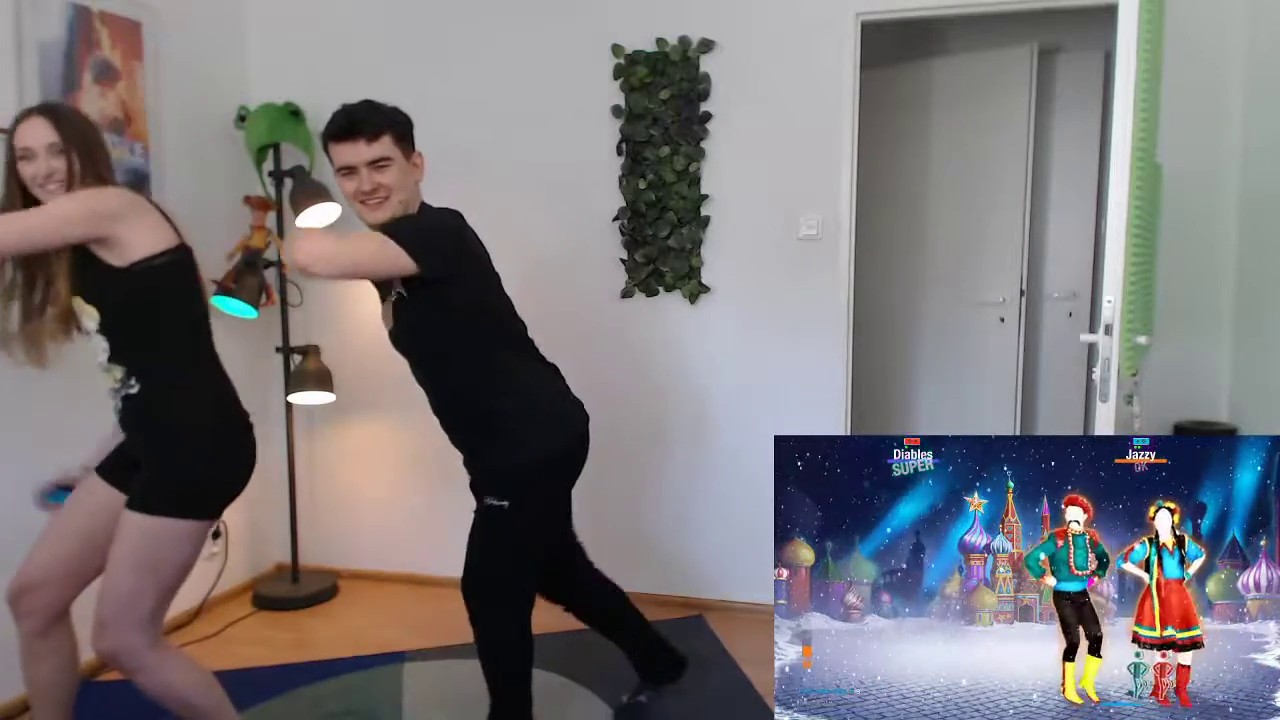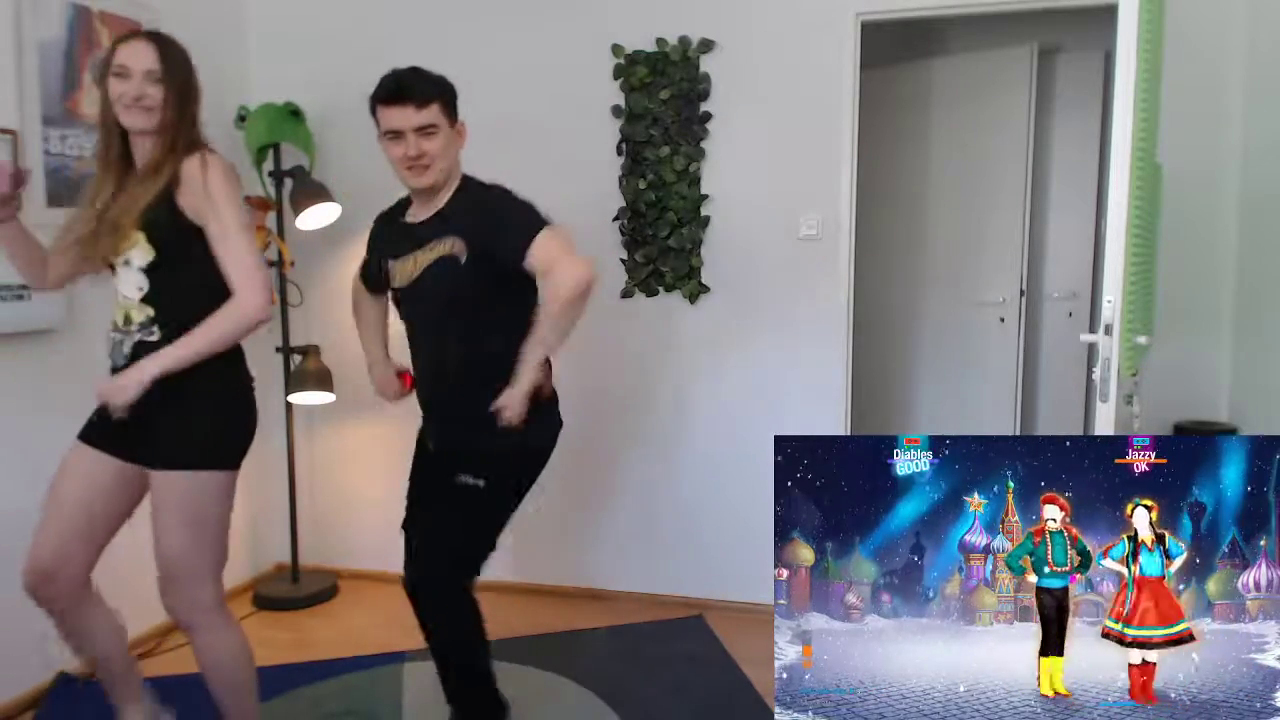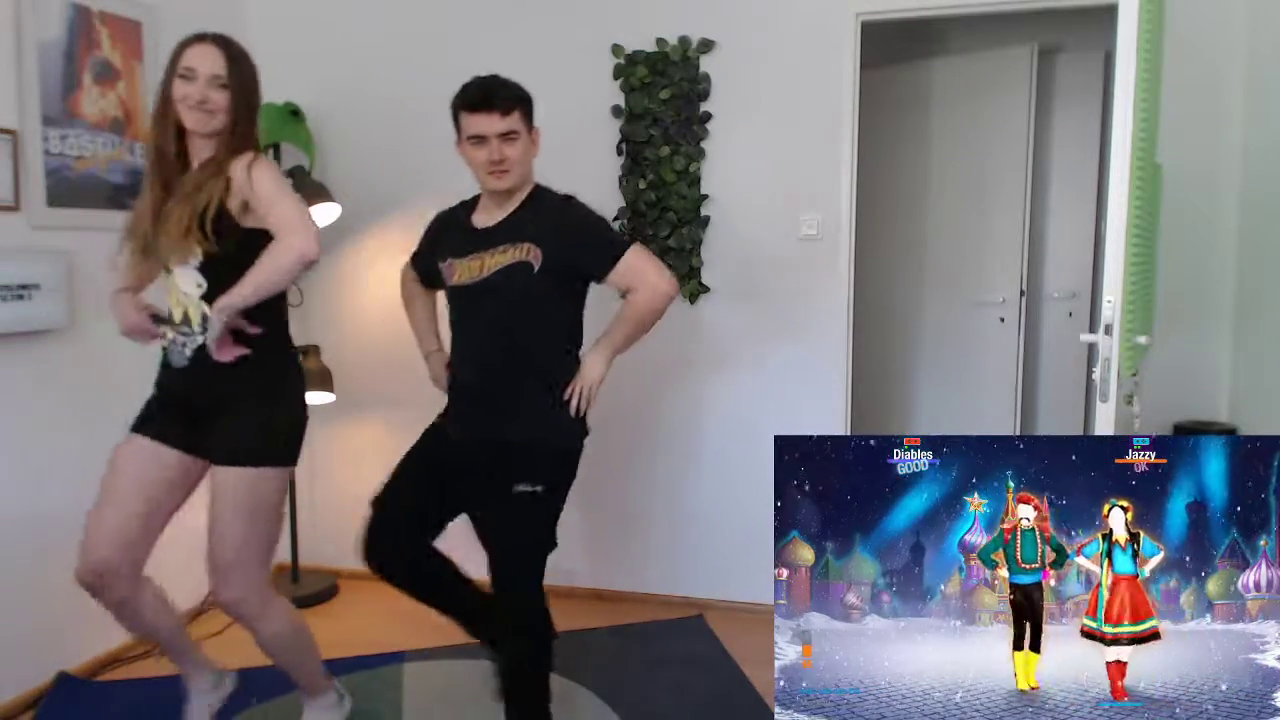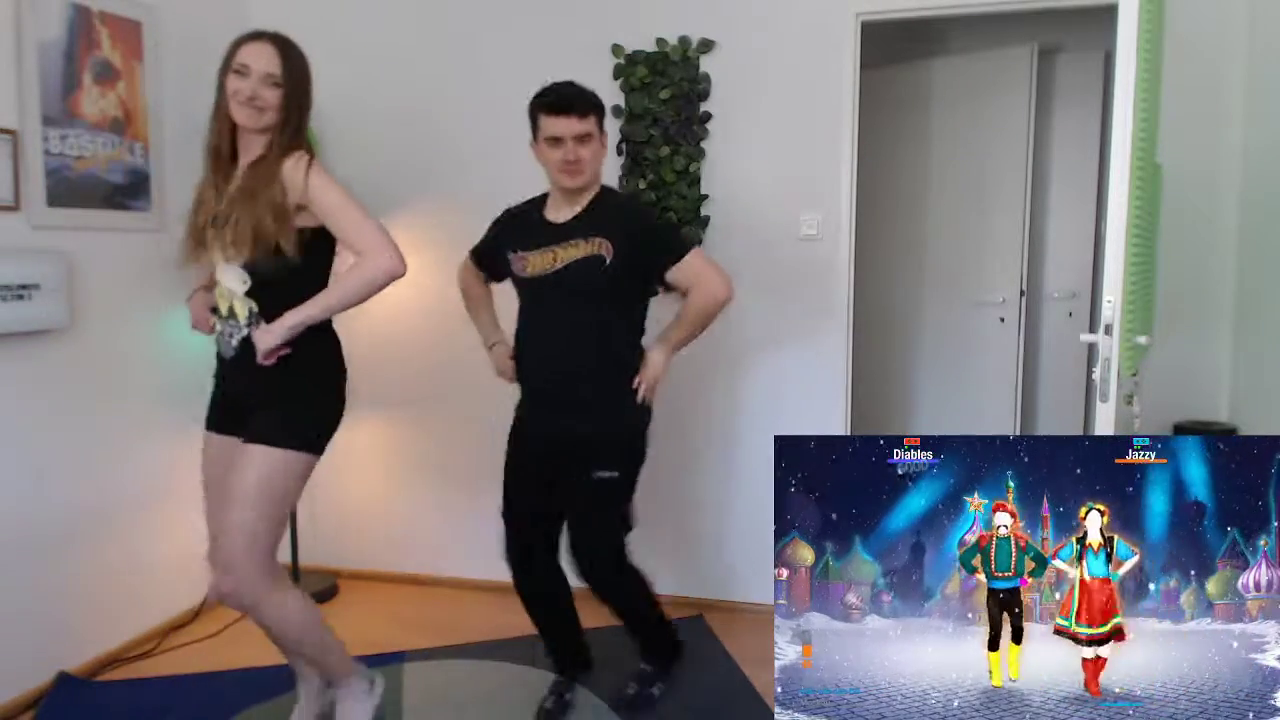
dt=0.4s
person 1, frame 1
left shoulder: (109, 209)
right shoulder: (90, 245)
right wrist: (95, 465)
left hip: (196, 441)
right hip: (152, 440)
left knee: (124, 637)
person 1, frame 2
left shoulder: (199, 171)
right shoulder: (116, 182)
left elbow: (254, 300)
left wrist: (147, 369)
left hip: (201, 401)
right hip: (129, 401)
left knee: (193, 602)
person 1, frame 3
left shoulder: (248, 171)
right shoulder: (171, 178)
left elbow: (303, 245)
right elbow: (141, 266)
left wrist: (227, 310)
right wrist: (127, 301)
left hip: (255, 393)
right hip: (180, 390)
left knee: (239, 587)
right knee: (100, 565)
person 1, frame 4
left shoulder: (297, 170)
right shoulder: (229, 173)
left elbow: (385, 260)
left wrist: (289, 321)
right wrist: (202, 296)
left hip: (298, 384)
right hip: (238, 378)
left knee: (239, 573)
right knee: (233, 564)
person 2, frame 1
left shoulder: (437, 233)
right shoulder: (393, 249)
left elbow: (312, 254)
left wrist: (307, 241)
left hip: (536, 441)
right hip: (499, 446)
left knee: (491, 589)
right knee: (557, 571)
right ankle: (657, 661)
person 2, frame 2
left shoulder: (491, 210)
right shoulder: (388, 230)
left elbow: (573, 274)
right elbow: (365, 292)
left wrist: (530, 367)
right wrist: (377, 358)
left hip: (505, 432)
right hip: (442, 433)
left knee: (432, 576)
right knee: (427, 574)
person 2, frame 3
left shoulder: (562, 221)
right shoulder: (447, 229)
left elbow: (657, 287)
right elbow: (416, 285)
left wrist: (599, 358)
right wrist: (432, 350)
left hip: (538, 436)
right hip: (462, 428)
left knee: (518, 582)
right knee: (388, 545)
right ankle: (498, 628)
person 2, frame 4
left shoulder: (630, 220)
right shoulder: (515, 225)
left elbow: (714, 288)
right elbow: (470, 277)
left wrist: (662, 350)
right wrist: (496, 344)
left hip: (608, 424)
right hip: (536, 419)
left knee: (598, 555)
right knee: (527, 553)
left ankle: (662, 651)
right ankle: (570, 665)
person 3, frame 1
left shoulder: (1182, 541)
right shoulder: (1147, 544)
left elbow: (1200, 555)
right elbow: (1124, 561)
left wrist: (1189, 574)
right wrist: (1145, 576)
left hip: (1179, 595)
right hip: (1158, 595)
left knee: (1187, 643)
right knee: (1165, 643)
left ankle: (1181, 688)
person 3, frame 2
left shoulder: (1163, 538)
right shoulder: (1128, 541)
left elbow: (1182, 553)
right elbow: (1103, 558)
left wrist: (1170, 571)
right wrist: (1125, 571)
left hip: (1159, 593)
right hip: (1137, 593)
left knee: (1159, 639)
right knee: (1137, 641)
left ankle: (1146, 684)
right ankle: (1136, 687)
person 3, frame 3
left shoulder: (1138, 538)
right shoulder: (1102, 540)
left elbow: (1159, 552)
right elbow: (1078, 555)
left wrist: (1144, 571)
right wrist: (1097, 569)
left hip: (1132, 591)
right hip: (1111, 590)
left knee: (1130, 639)
right knee: (1112, 638)
left ankle: (1119, 683)
right ankle: (1114, 685)
person 3, frame 4
left shoulder: (1112, 541)
right shoulder: (1076, 543)
left elbow: (1134, 555)
right elbow: (1054, 558)
left wrist: (1119, 573)
right wrist: (1072, 572)
left hip: (1105, 592)
right hip: (1084, 592)
left knee: (1106, 636)
right knee: (1086, 637)
left ankle: (1095, 677)
right ankle: (1089, 679)
person 4, frame 1
left shoulder: (1091, 538)
right shoulder: (1057, 538)
left elbow: (1104, 559)
right elbow: (1030, 559)
left wrist: (1096, 576)
right wrist: (1045, 577)
left hip: (1082, 594)
right hip: (1063, 595)
left knee: (1096, 636)
right knee: (1073, 640)
left ankle: (1088, 683)
right ankle: (1068, 688)
person 4, frame 2
left shoulder: (1071, 535)
right shoulder: (1036, 536)
left elbow: (1086, 556)
right elbow: (1011, 559)
left wrist: (1078, 572)
right wrist: (1027, 575)
left hip: (1063, 591)
right hip: (1045, 591)
left knee: (1060, 637)
right knee: (1050, 635)
left ankle: (1057, 681)
right ankle: (1044, 680)
person 4, frame 3
left shoulder: (1044, 532)
right shoulder: (1007, 533)
left elbow: (1062, 553)
right elbow: (983, 553)
left wrist: (1051, 568)
right wrist: (997, 569)
left hip: (1036, 587)
right hip: (1016, 587)
left knee: (1037, 630)
right knee: (1020, 630)
left ankle: (1031, 675)
right ankle: (1020, 676)
person 4, frame 4
left shoulder: (1021, 541)
right shoulder: (984, 540)
left elbow: (1042, 560)
right elbow: (964, 558)
left wrist: (1029, 575)
right wrist: (977, 573)
left hip: (1013, 592)
right hip: (994, 592)
left knee: (1017, 627)
right knee: (995, 632)
left ankle: (1014, 665)
right ankle: (995, 674)
